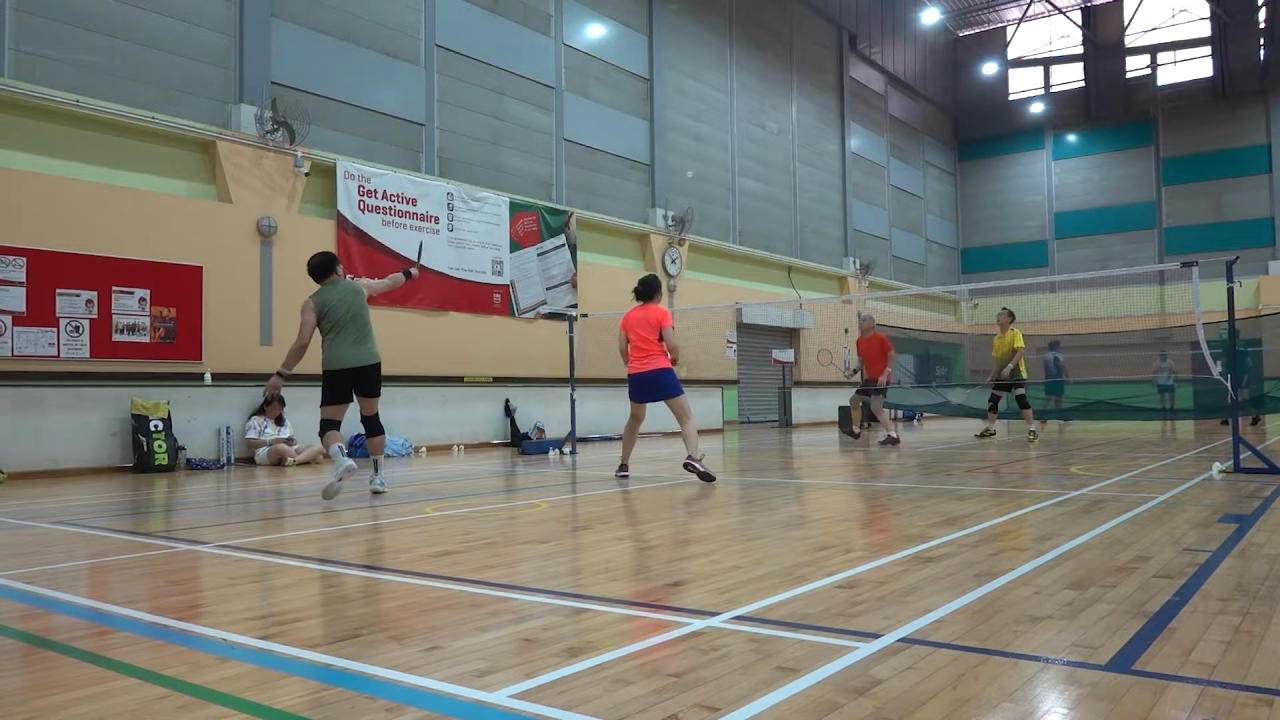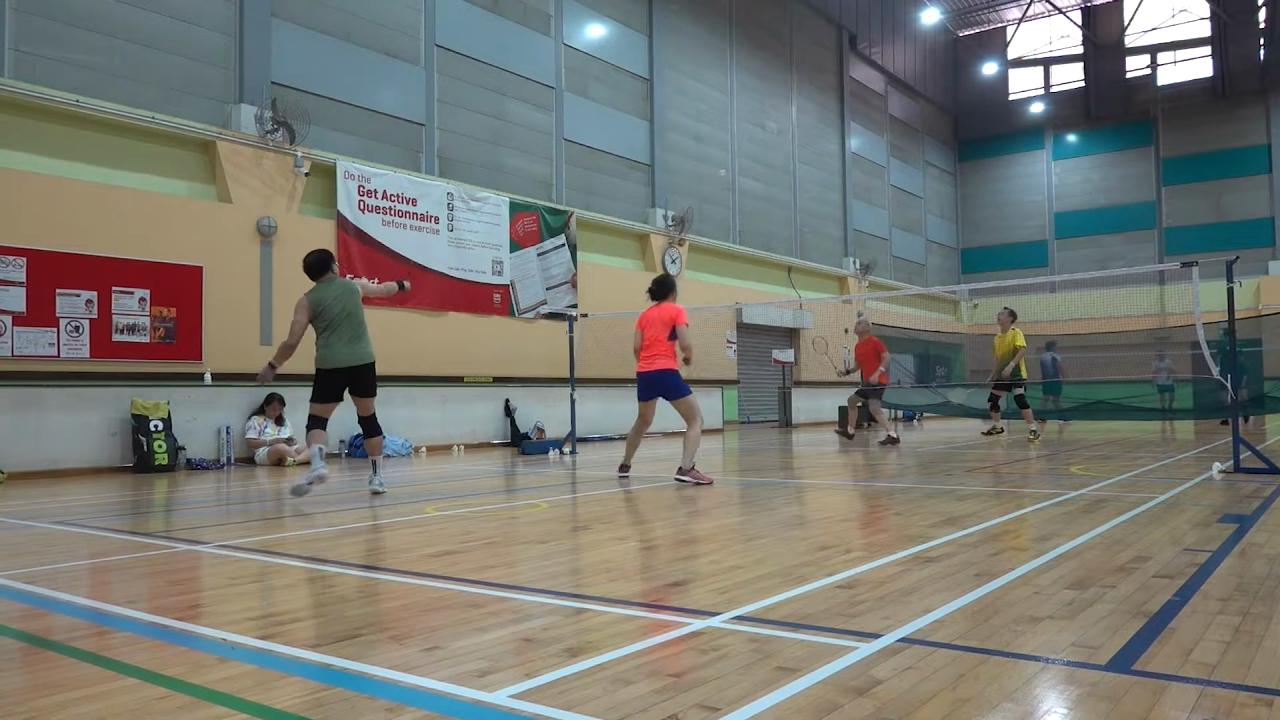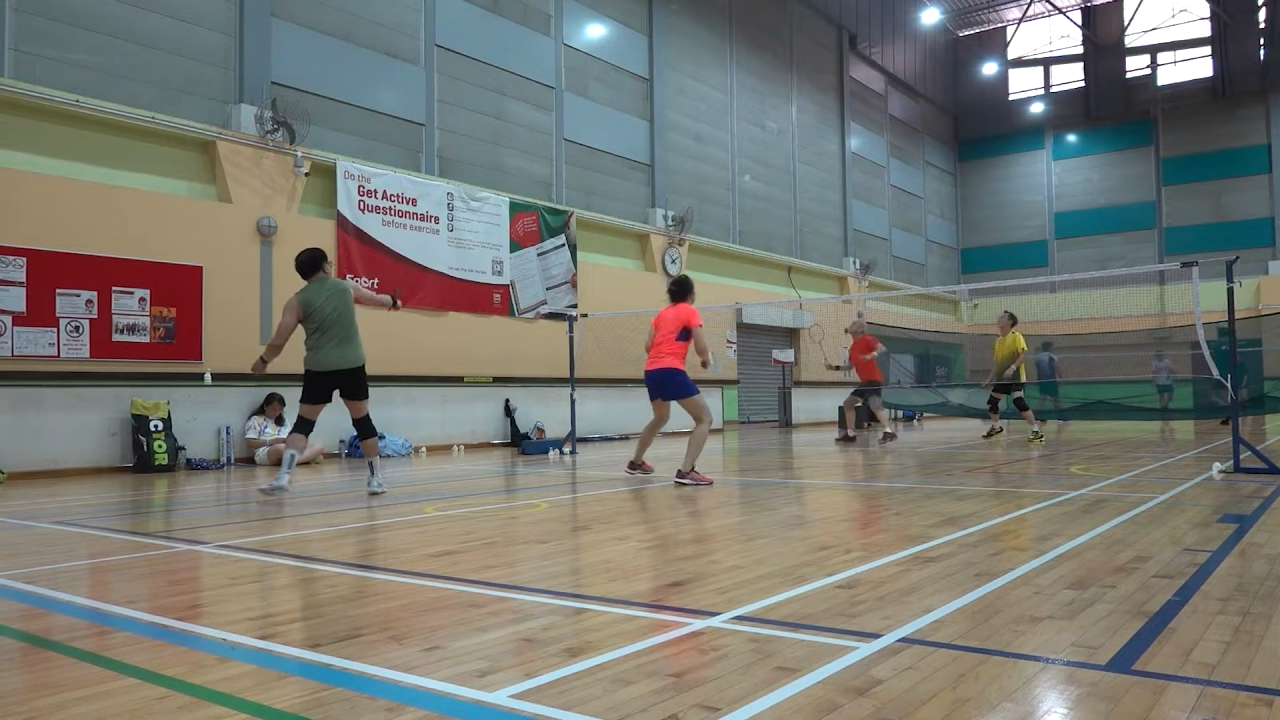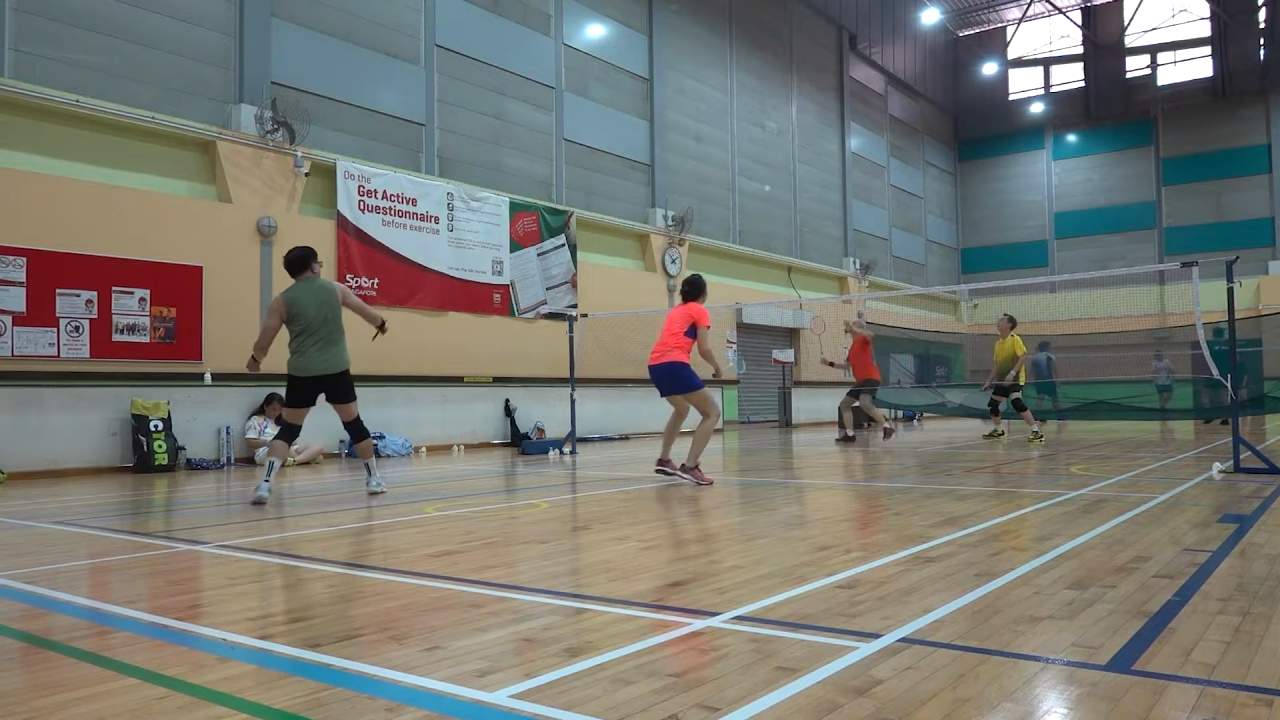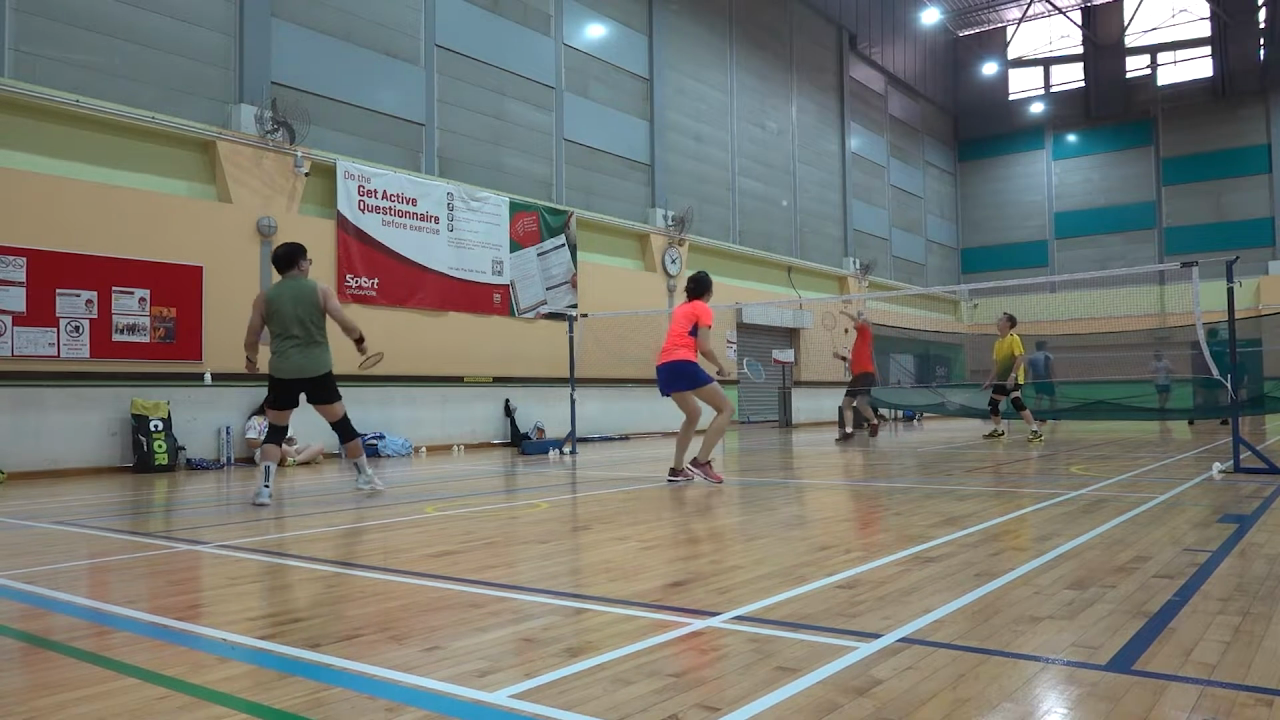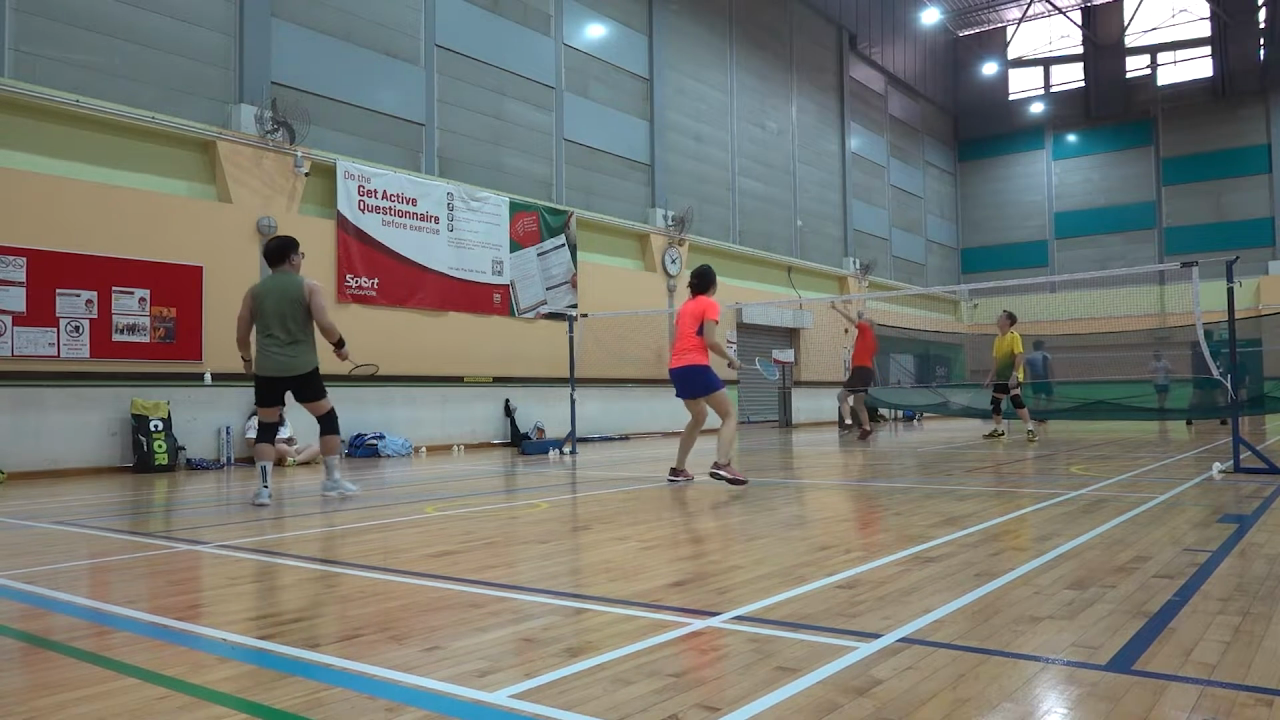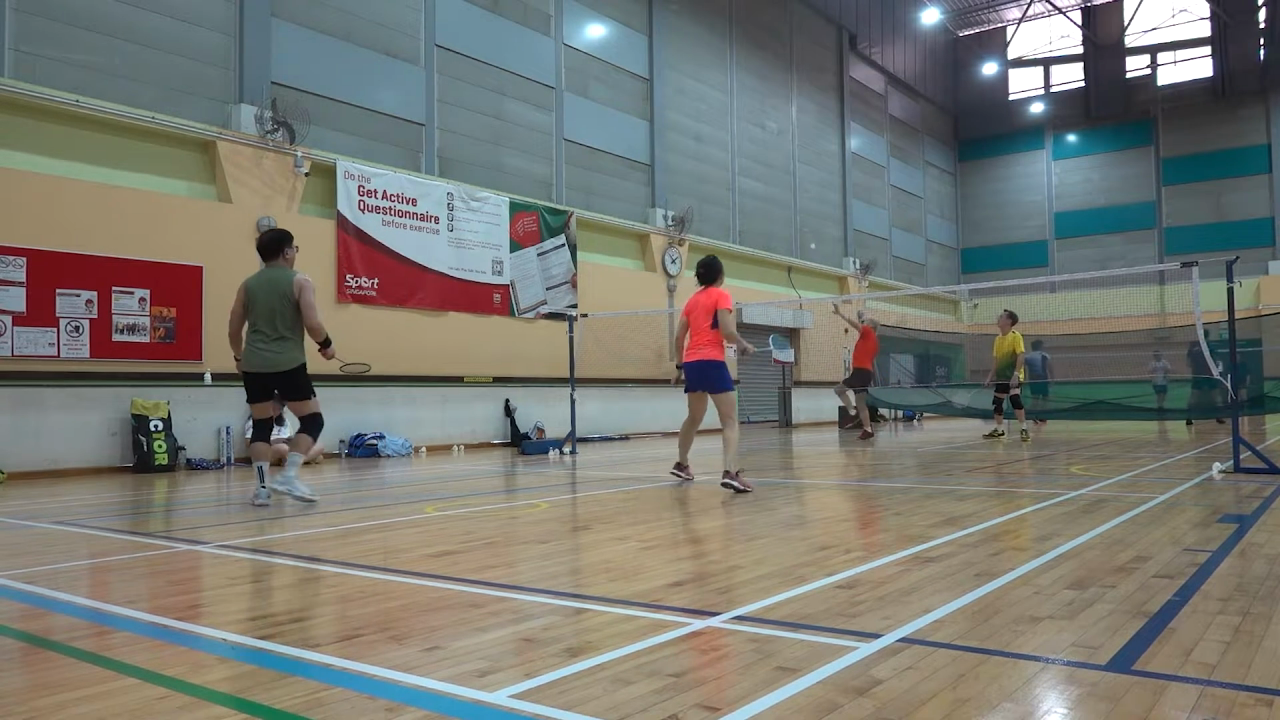
dt=0.1s
person 1, frame 1
left shoulder: (313, 303)
right shoulder: (360, 286)
left elbow: (302, 343)
right elbow: (389, 282)
left wrist: (281, 374)
right wrist: (408, 273)
left hip: (336, 367)
right hip: (368, 363)
left knee: (330, 425)
right knee: (371, 418)
left ankle: (341, 461)
right ankle: (378, 477)
person 1, frame 2
left shoulder: (307, 301)
right shoulder: (355, 286)
left elbow: (292, 342)
right elbow: (384, 289)
left wrist: (271, 366)
right wrist: (401, 285)
left hip: (330, 366)
right hip: (363, 362)
left knee: (317, 422)
right knee: (368, 419)
left ankle: (318, 466)
right ankle: (377, 477)
person 1, frame 3
left shoulder: (297, 300)
right shoulder: (347, 287)
left elbow: (278, 341)
right elbow: (378, 300)
left wrist: (262, 361)
right wrist: (394, 301)
left hip: (318, 368)
right hip: (352, 365)
left knee: (303, 424)
right knee: (362, 422)
left ankle: (283, 475)
right ankle: (375, 479)
person 1, frame 4
left shoulder: (282, 300)
right shoulder: (335, 289)
left elbow: (264, 341)
right elbow: (368, 312)
left wrist: (255, 360)
right wrist: (381, 323)
left hip: (302, 373)
right hip: (336, 369)
left knee: (287, 429)
right knee: (354, 423)
left ankle: (265, 484)
right ankle: (374, 478)
person 1, frame 5
left shoulder: (265, 297)
right shoulder: (320, 290)
left elbow: (250, 340)
right elbow: (346, 324)
left wrist: (251, 360)
right wrist: (361, 341)
left hip: (281, 373)
right hip: (317, 371)
left knee: (275, 431)
right knee: (341, 425)
left ankle: (265, 488)
right ankle: (365, 477)
person 1, frame 6
left shoulder: (254, 292)
right shoulder: (308, 287)
left elbow: (242, 335)
right elbow: (325, 324)
left wrist: (246, 358)
right wrist: (340, 346)
left hip: (266, 370)
right hip: (303, 368)
left knee: (266, 428)
right knee: (328, 419)
left ankle: (263, 488)
right ankle: (333, 479)
person 1, frame 7
left shoulder: (248, 285)
right shoulder: (300, 282)
left elbow: (234, 329)
right elbow: (312, 324)
left wrist: (239, 357)
right wrist: (327, 346)
left hip: (254, 366)
right hip: (289, 366)
left knee: (261, 426)
right knee: (312, 420)
left ankle: (262, 487)
right ankle: (288, 477)
person 2, frame 1
left shoulder: (628, 316)
right shoulder: (662, 312)
left elbow: (622, 349)
right elbow: (671, 345)
right wrist: (674, 358)
left hip: (637, 375)
right hip: (660, 371)
left knee: (635, 420)
right knee: (686, 419)
left ankle: (623, 465)
right ankle: (693, 459)
person 2, frame 2
left shoulder: (645, 314)
right shoulder: (677, 310)
left elbow: (636, 347)
right elbow: (686, 343)
right wrist: (688, 356)
left hip: (644, 373)
right hip: (665, 371)
left knee: (643, 421)
right knee: (695, 419)
left ankle: (625, 465)
right ankle: (686, 468)
person 2, frame 3
left shoulder: (663, 313)
right shoulder: (691, 312)
left elbow: (650, 346)
right elbow: (701, 346)
right wrist: (705, 359)
left hip: (652, 371)
right hip: (671, 371)
left knee: (661, 418)
right knee: (705, 419)
left ankle: (635, 462)
right ankle: (686, 471)
person 2, frame 4
left shoulder: (675, 310)
right shoulder: (700, 311)
right elbow: (704, 348)
right wrist: (717, 367)
left hip: (656, 366)
right hip: (675, 365)
left knee: (681, 409)
right knee: (712, 413)
left ankle: (664, 460)
right ankle: (690, 466)
person 2, frame 5
left shoulder: (680, 309)
right shoulder: (703, 309)
right elbow: (703, 346)
right wrist: (721, 366)
left hip: (664, 366)
right hip: (682, 364)
left knee: (693, 415)
right knee: (726, 409)
left ankle: (677, 468)
right ankle: (700, 460)
person 2, frame 6
left shoulder: (684, 306)
right shoulder: (710, 304)
right elbow: (710, 341)
right wrist: (731, 359)
left hip: (677, 368)
right hip: (695, 367)
left knee: (698, 417)
right knee: (729, 416)
left ankle: (678, 469)
right ankle: (722, 464)
person 2, frame 7
left shoulder: (692, 299)
right shoulder: (720, 295)
left elbow: (680, 335)
right elbow: (727, 330)
left wrist: (679, 364)
right wrist: (744, 345)
left hip: (691, 363)
right hip: (712, 361)
left knee: (694, 416)
right knee: (730, 421)
left ankle: (681, 464)
right ankle: (731, 473)
